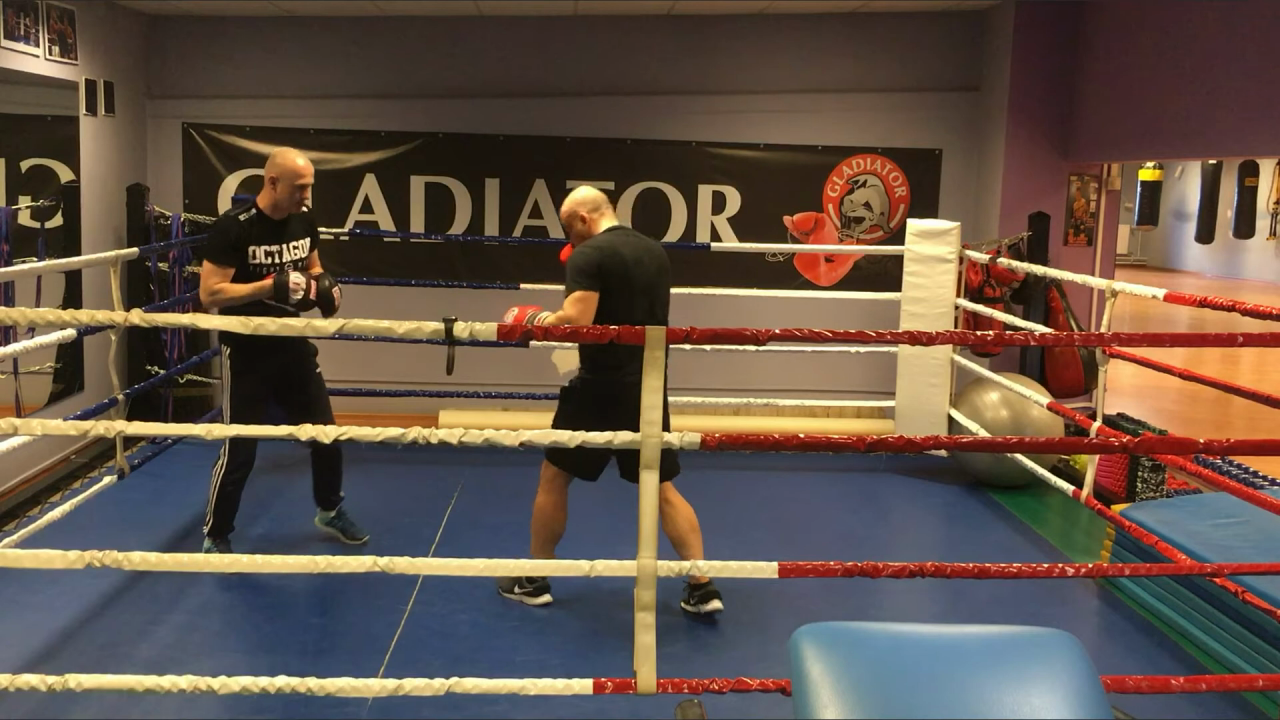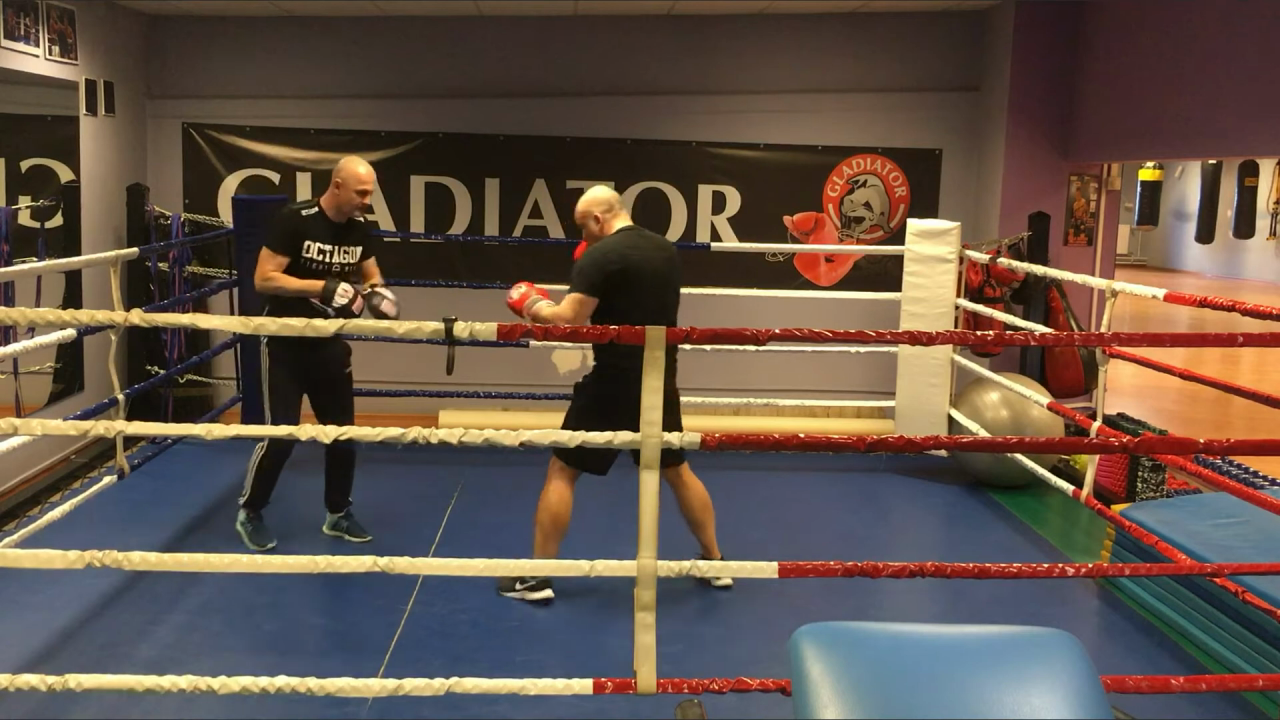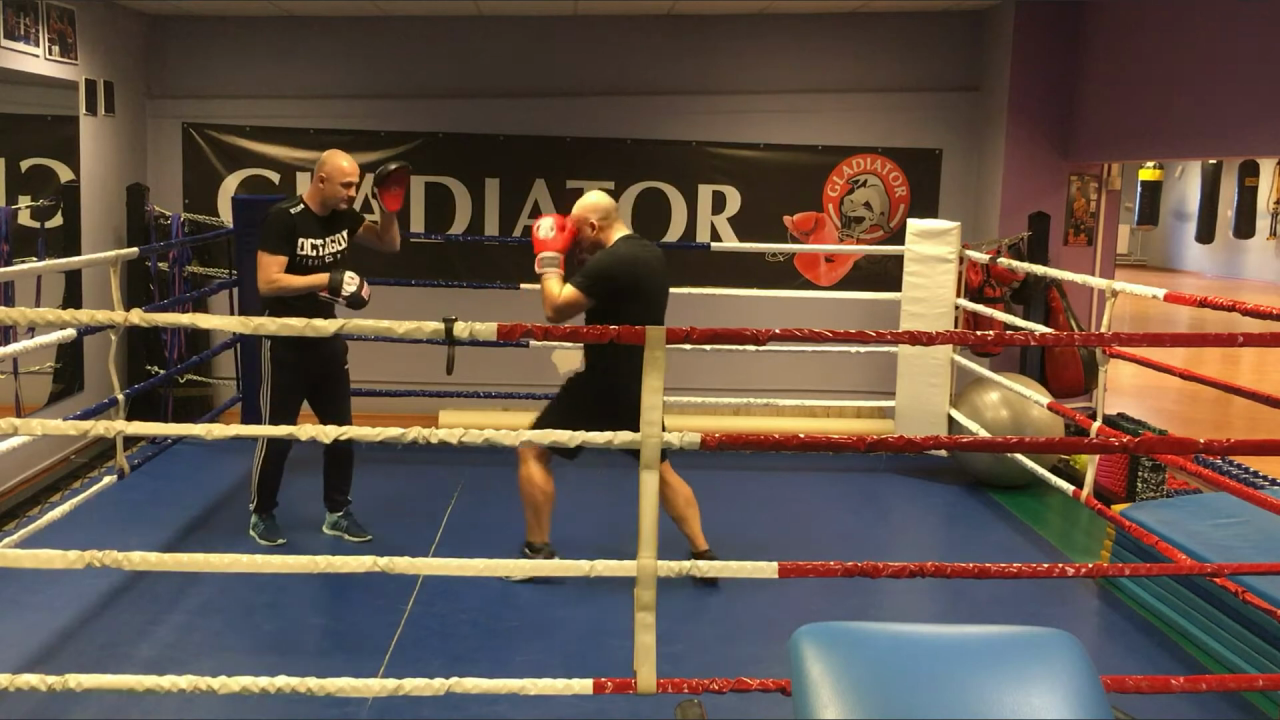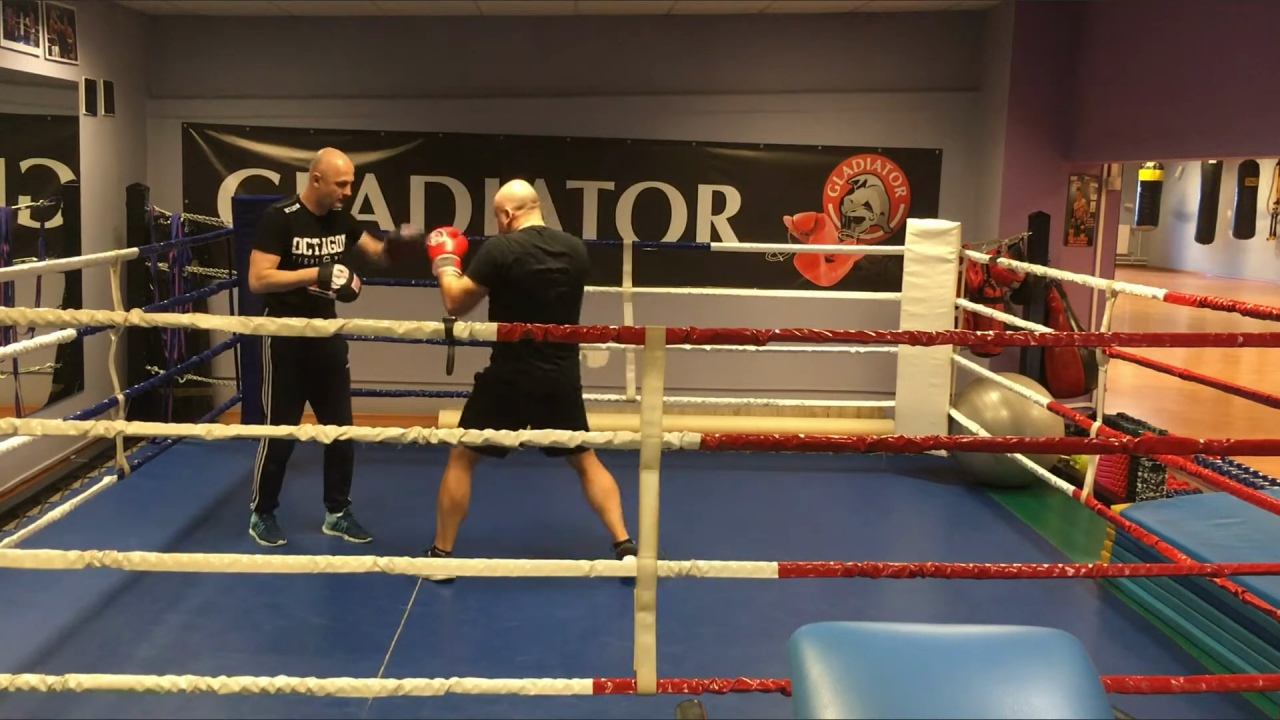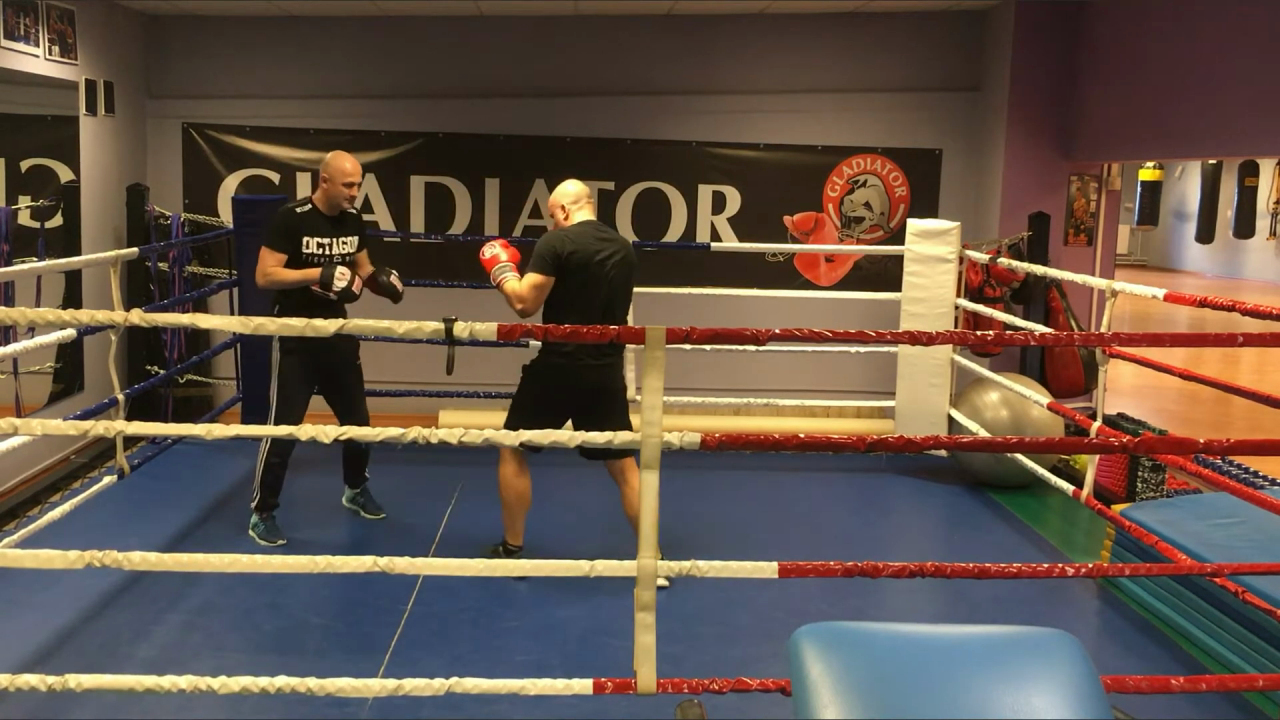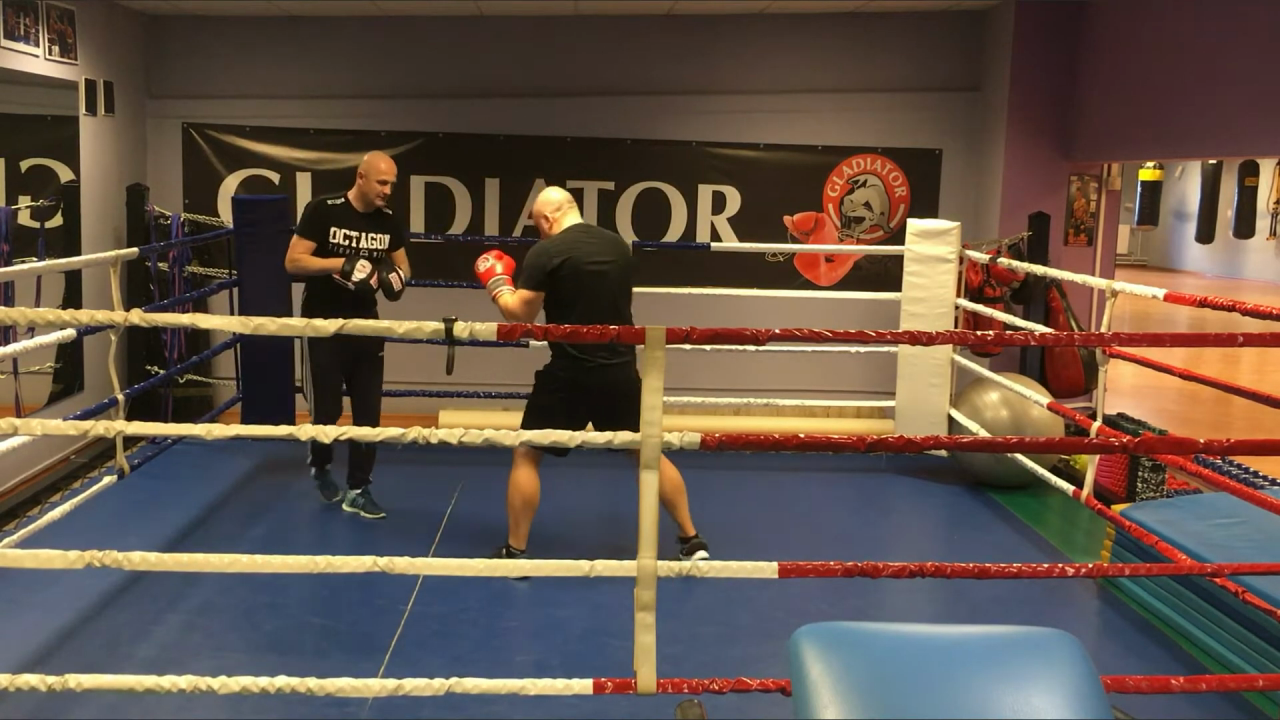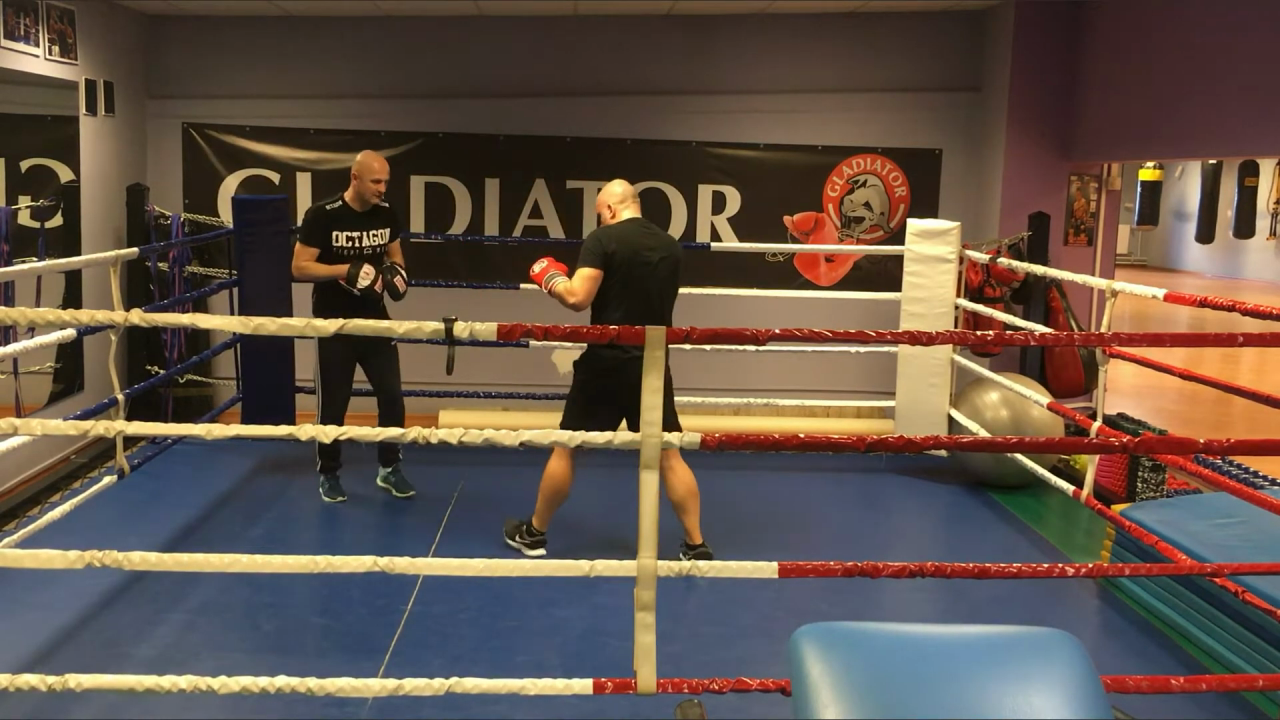
dt=0.5s
person 1, frame 1
left shoulder: (590, 253)
right shoulder: (655, 252)
left elbow: (576, 321)
left wrist: (533, 319)
left hip: (603, 387)
left knee: (554, 477)
right knee: (662, 489)
left ankle: (534, 580)
right ankle: (701, 586)
person 1, frame 2
left shoulder: (599, 255)
right shoulder: (666, 250)
left elbow: (570, 322)
left wrist: (531, 305)
left hip: (613, 385)
right hip: (661, 382)
left knee: (561, 471)
right knee: (677, 472)
left ankle: (537, 576)
right ankle: (714, 562)
person 1, frame 3
left shoulder: (612, 261)
right shoulder: (650, 254)
left elbow: (555, 310)
left wrist: (548, 257)
right wrist: (573, 251)
left hip: (605, 382)
right hip: (644, 382)
left knee: (532, 452)
right knee: (659, 469)
left ankle: (538, 550)
right ankle: (703, 555)
person 1, frame 4
left shoulder: (499, 249)
right shoulder: (576, 250)
left elbow: (456, 304)
left wrist: (444, 259)
left hip: (510, 378)
right hip: (563, 378)
left knee: (461, 460)
right knee: (585, 462)
left ankle: (441, 556)
right ankle: (626, 547)
person 1, frame 5
left shoulder: (557, 243)
right shoulder: (625, 249)
left elbow: (524, 303)
left wrist: (501, 269)
left hip: (558, 368)
right hip: (606, 373)
left knee: (513, 453)
right knee: (623, 467)
left ankle: (512, 550)
person 1, frame 6
left shoulder: (546, 252)
right shoulder: (619, 245)
left elbow: (519, 316)
left wrist: (496, 281)
left hip: (569, 373)
right hip: (620, 370)
left knee: (526, 456)
left ankle: (516, 551)
right ankle: (692, 541)
person 1, frame 7
left shoulder: (603, 239)
right shoulder: (670, 246)
left elbow: (577, 298)
left wrist: (552, 278)
left hip: (606, 362)
left knee: (566, 448)
right knee: (668, 455)
left ankle: (534, 533)
right ankle: (696, 547)
person 2, frame 1
left shoulder: (304, 219)
right shoulder: (233, 226)
right elbow: (210, 294)
left wrist: (323, 285)
right wrist: (272, 286)
left hip: (294, 348)
right hip: (246, 355)
left knee: (326, 436)
right knee: (239, 451)
left ankle: (330, 511)
right ankle: (215, 537)
person 2, frame 2
left shoulder: (357, 229)
right shoulder: (294, 221)
left elbow: (371, 276)
right elbow: (263, 278)
left wrist: (378, 294)
right wrist: (323, 288)
left hip: (329, 343)
right hip: (285, 344)
left knee: (343, 434)
right knee: (283, 434)
left ankle: (338, 513)
right ankle: (250, 512)
person 2, frame 3
left shoulder: (344, 215)
right shoulder: (283, 218)
left elbow: (389, 245)
right elbow: (267, 283)
left wrist: (388, 206)
right wrist: (327, 279)
left hip: (327, 339)
right hip: (285, 344)
left knee: (341, 431)
right knee: (278, 434)
left ankle: (337, 512)
right ankle: (261, 514)
person 2, frame 4
left shoulder: (340, 218)
right shoulder: (280, 218)
left elbow: (375, 252)
right elbow: (258, 279)
right wrist: (317, 274)
left hip: (328, 339)
right hip: (286, 343)
left knee: (341, 431)
right knee: (281, 434)
left ankle: (337, 513)
right ankle: (262, 514)
person 2, frame 5
left shoulder: (353, 220)
right shoulder: (291, 218)
left elbow: (360, 266)
right elbow: (264, 275)
left wrist: (378, 279)
right wrist: (318, 274)
left hip: (338, 334)
right hip: (296, 339)
left knee: (357, 421)
right knee: (283, 428)
left ankle: (355, 490)
right ankle: (262, 514)
person 2, frame 6
left shoulder: (389, 221)
right shoulder: (322, 210)
left elbow: (403, 267)
right elbow: (293, 261)
left wrist: (395, 276)
right wrist: (341, 264)
left knee: (368, 412)
right knee: (326, 410)
left ankle: (358, 489)
right ankle: (321, 470)
person 2, frame 7
left shoulder: (387, 213)
right shoulder: (322, 215)
right elbow: (299, 267)
left wrist: (396, 273)
right wrist: (347, 271)
left hip: (375, 321)
right hip: (333, 324)
left knee: (392, 397)
right knee: (333, 405)
left ankle: (390, 468)
right ankle: (328, 474)
